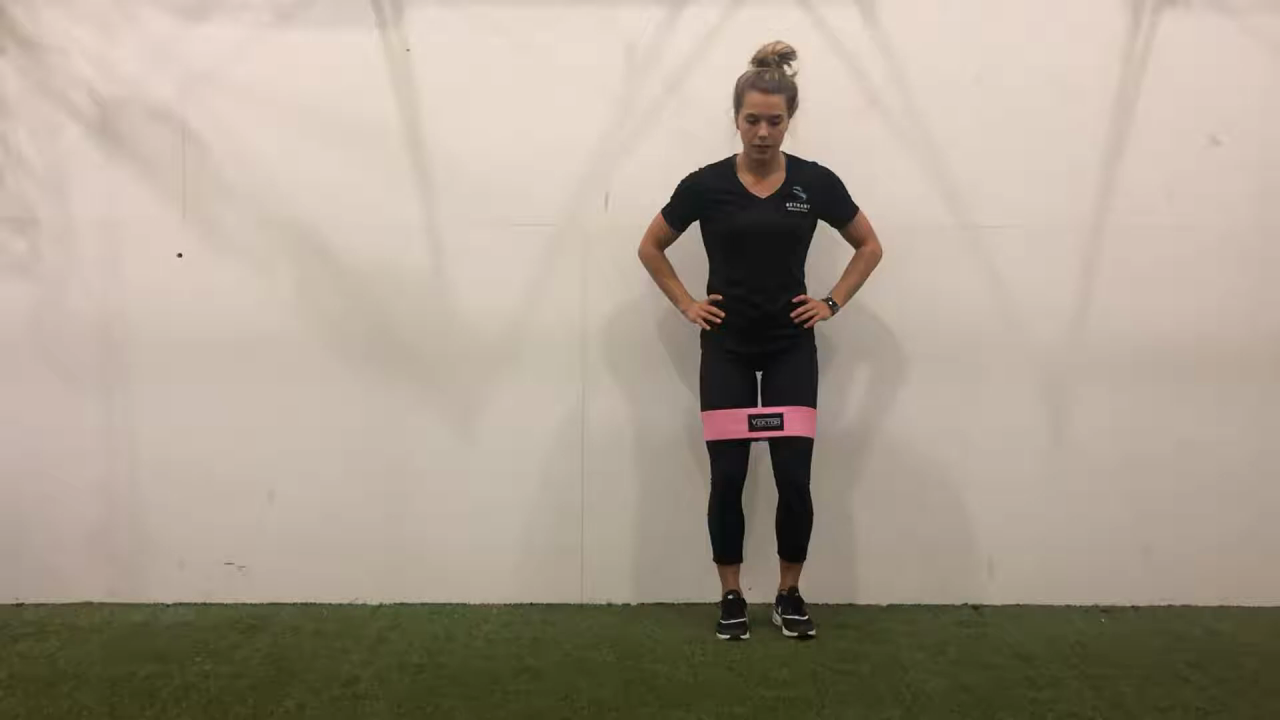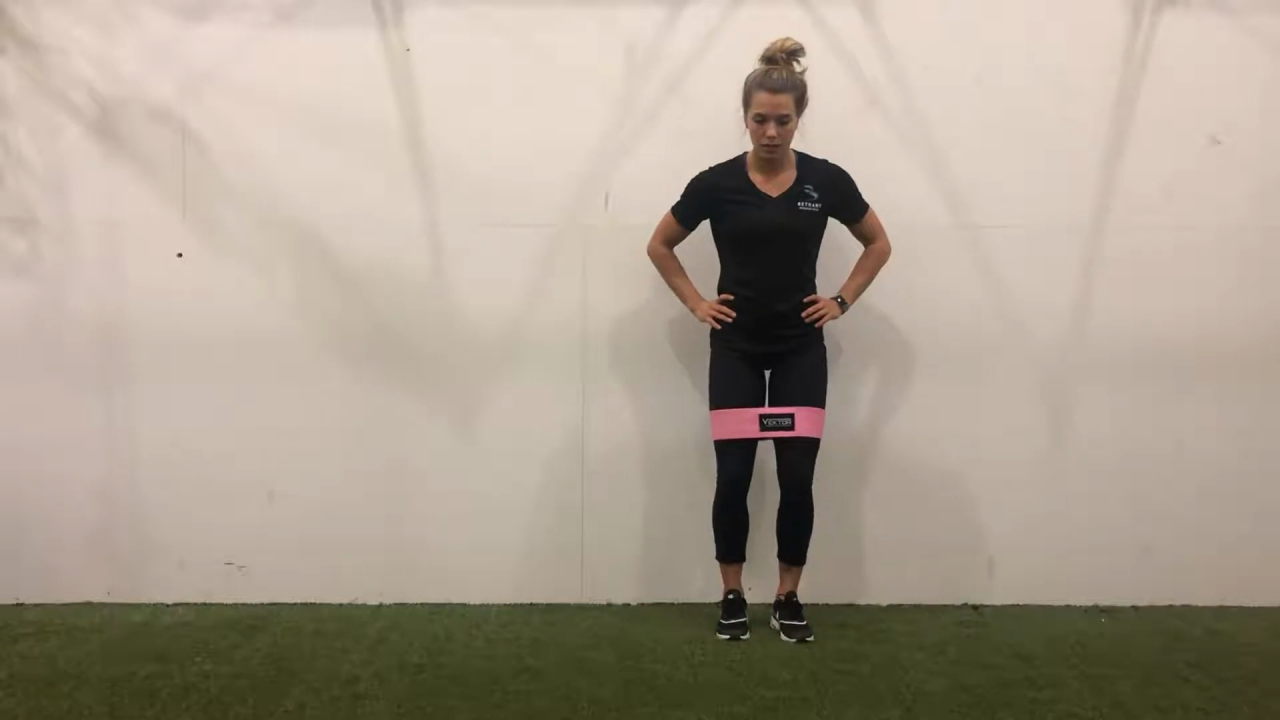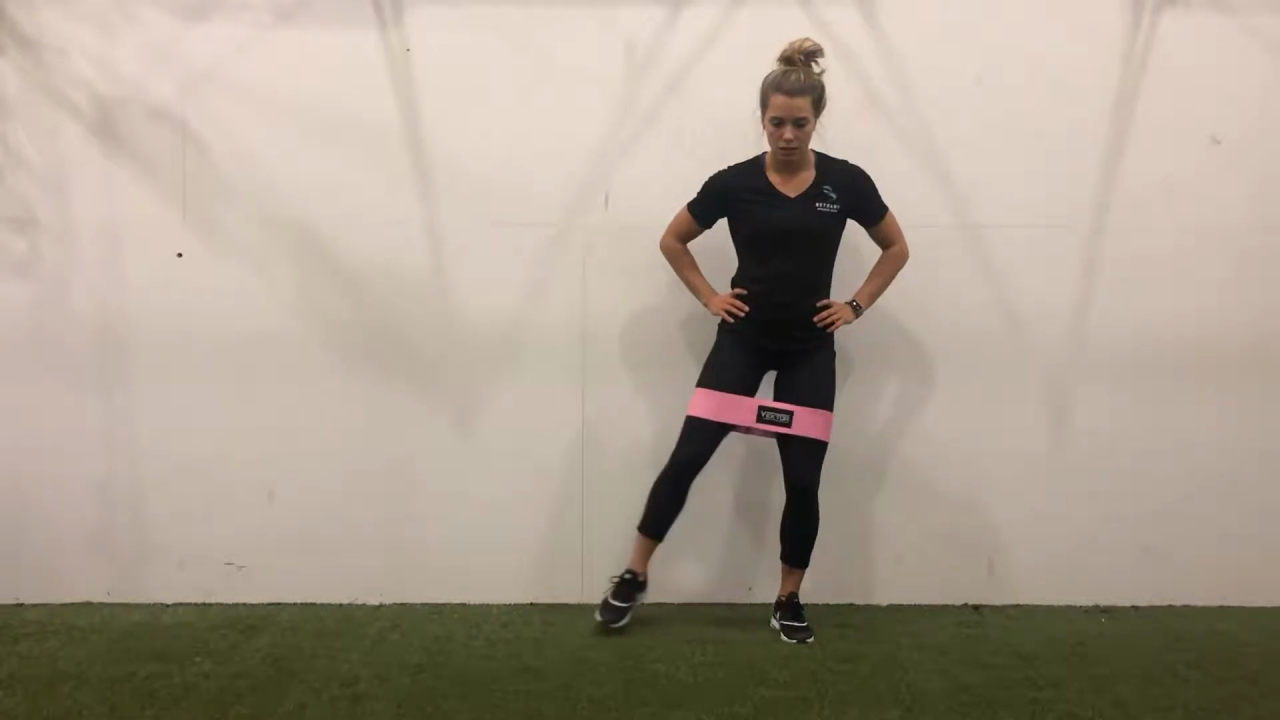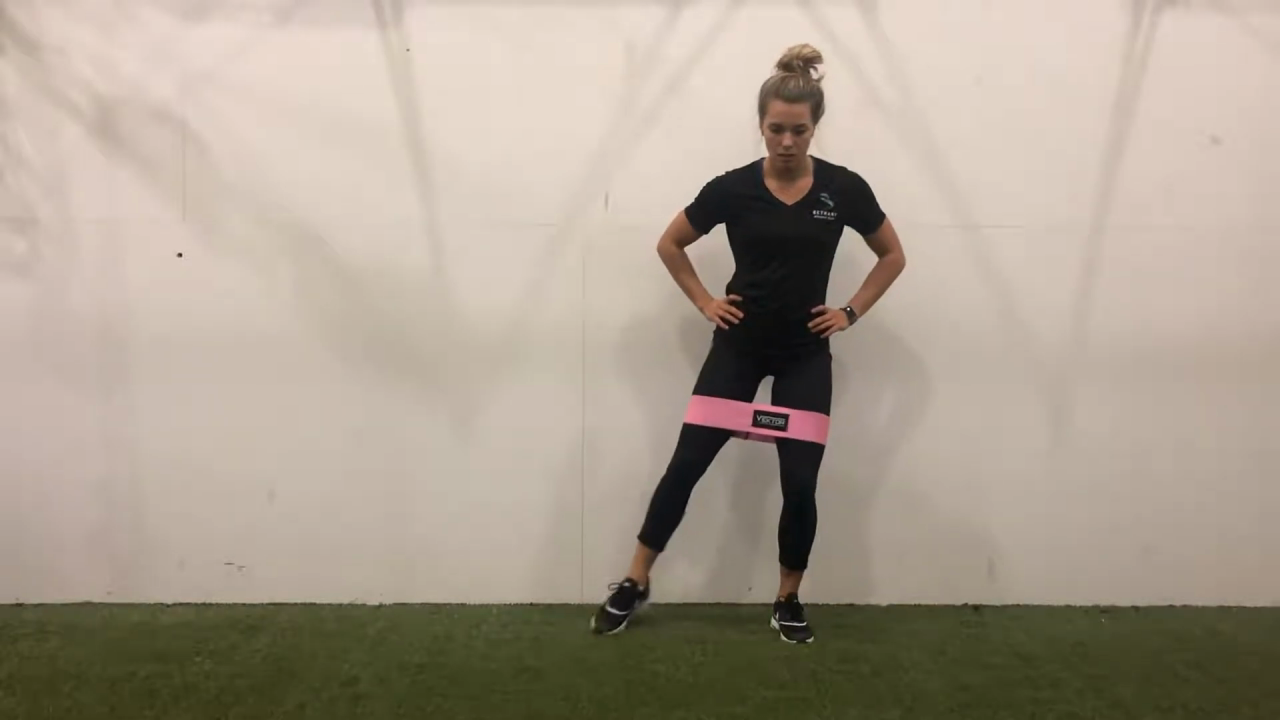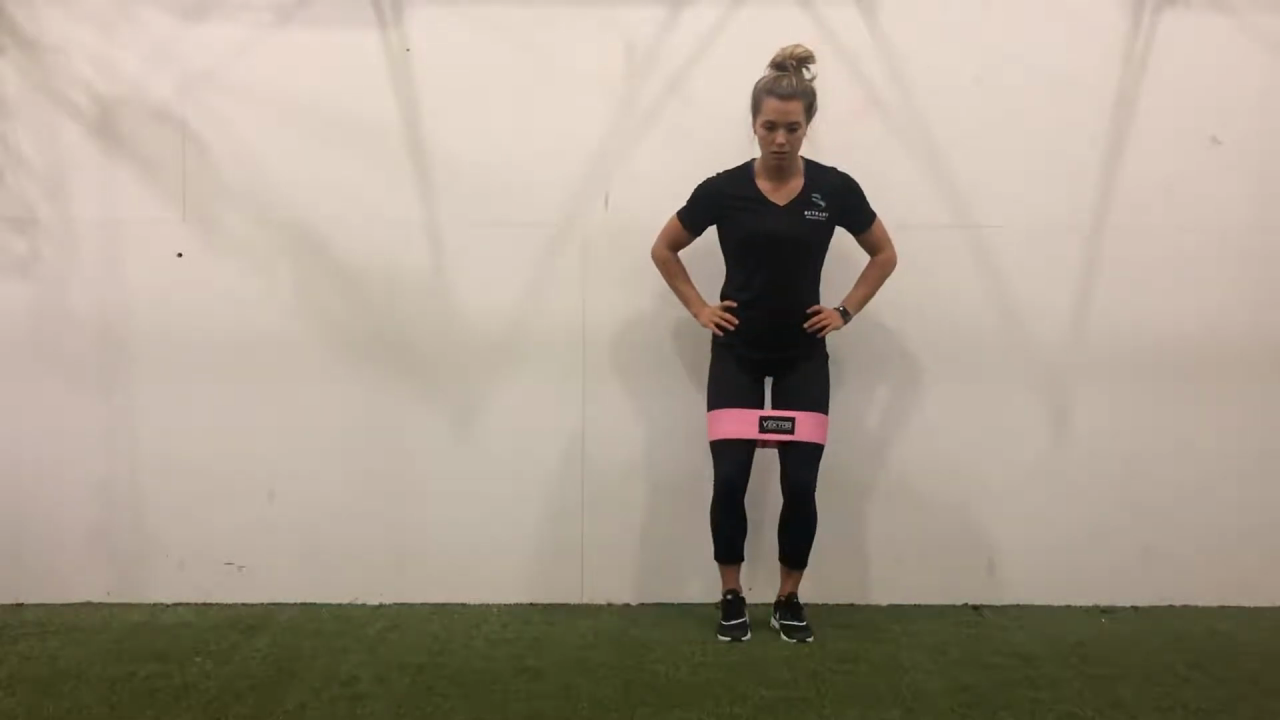
dt=0.5s
person 1, frame 1
left shoulder: (815, 182)
right shoulder: (706, 183)
left elbow: (869, 247)
right elbow: (651, 247)
left wrist: (832, 303)
right wrist: (686, 304)
left hip: (791, 348)
right hip: (726, 348)
left knee: (794, 479)
right knee: (727, 477)
left ankle: (790, 595)
right ankle: (731, 597)
person 1, frame 2
left shoulder: (827, 180)
right shoulder: (717, 182)
left elbow: (878, 245)
right elbow: (660, 246)
left wrist: (841, 300)
right wrist: (696, 303)
left hip: (800, 349)
right hip: (736, 347)
left knee: (797, 481)
right knee: (733, 478)
left ankle: (788, 599)
right ankle: (732, 596)
person 1, frame 3
left shoulder: (846, 181)
right shoulder: (734, 181)
left elbow: (897, 249)
right elbow: (672, 240)
left wrist: (855, 305)
right wrist: (708, 297)
left hip: (809, 350)
right hip: (743, 341)
left knee: (803, 483)
right knee: (688, 458)
left ankle: (788, 601)
right ankle: (633, 574)
person 1, frame 4
left shoulder: (844, 188)
right shoulder: (732, 188)
left elbow: (892, 256)
right elbow: (669, 244)
left wrist: (850, 312)
right wrist: (704, 301)
left hip: (805, 356)
right hip: (738, 346)
left knee: (800, 486)
right knee: (687, 465)
left ankle: (788, 601)
right ankle: (634, 583)
person 1, frame 5
left shoulder: (835, 189)
right shoulder: (723, 189)
left elbow: (884, 256)
right elbow: (663, 250)
left wrist: (845, 311)
right wrist: (699, 308)
left hip: (803, 356)
right hip: (737, 353)
left knee: (800, 486)
right knee: (729, 481)
left ankle: (789, 600)
right ankle: (731, 596)
